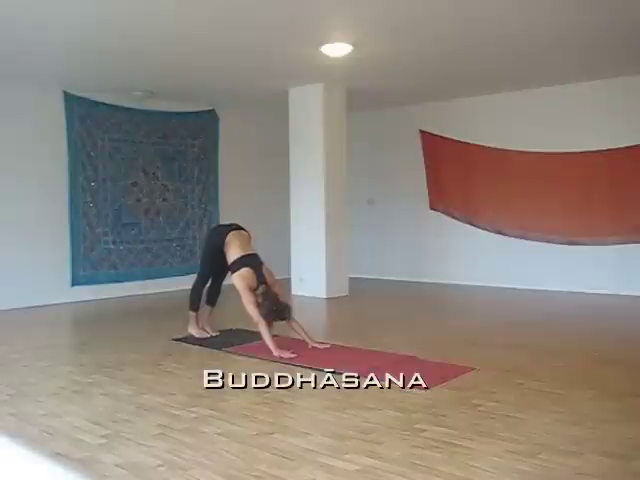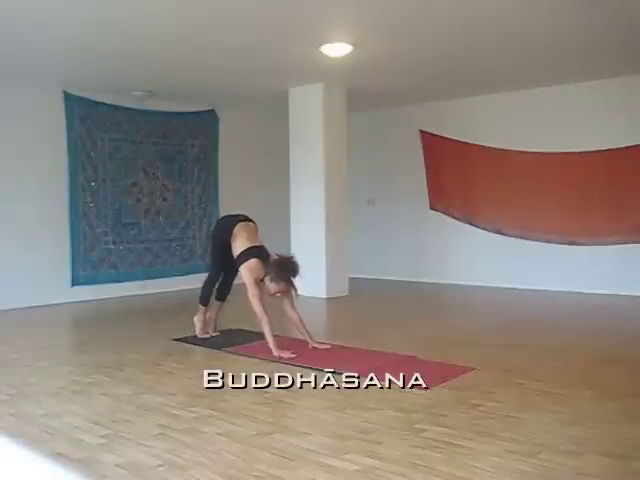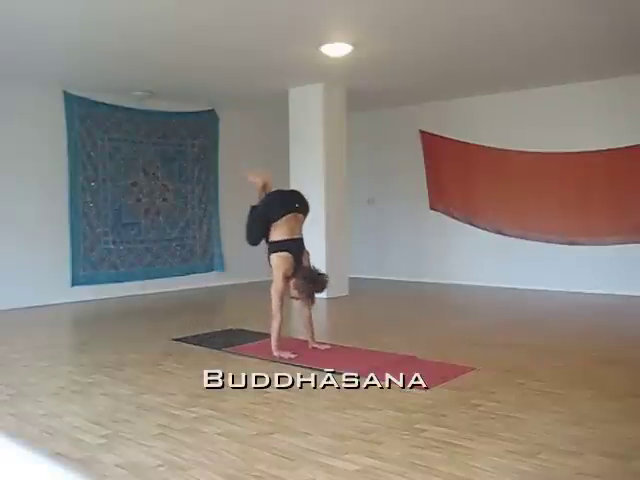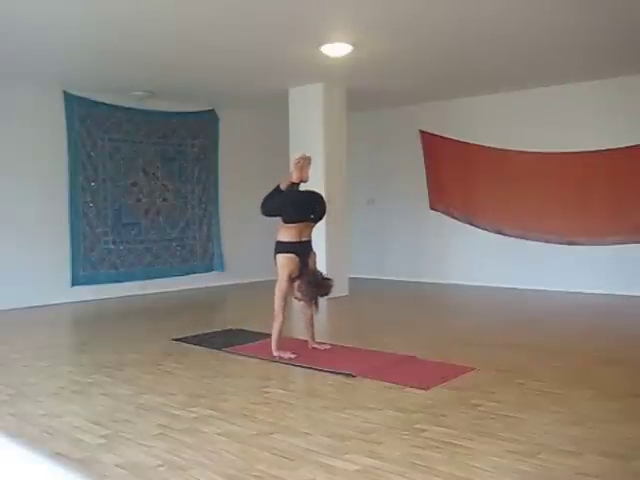
dt=1s
person 1, frame 1
left shoulder: (270, 283)
right shoulder: (244, 283)
left elbow: (288, 316)
right elbow: (259, 321)
left wrist: (310, 341)
right wrist: (275, 350)
right hip: (220, 237)
left knee: (218, 280)
right knee: (203, 279)
left ankle: (204, 320)
right ankle: (193, 324)
person 1, frame 2
left shoulder: (277, 273)
right shoulder: (251, 273)
left elbow: (291, 310)
right elbow: (262, 316)
left wrist: (311, 340)
right wrist: (275, 350)
right hip: (225, 229)
left knee: (229, 278)
right knee: (215, 275)
left ankle: (211, 316)
right ankle: (200, 316)
person 1, frame 3
left shoulder: (304, 270)
right shoulder: (282, 273)
left elbow: (307, 309)
right elbow: (276, 315)
left wrist: (312, 342)
right wrist: (275, 350)
right hip: (275, 206)
right knee: (253, 239)
right ankle: (263, 188)
person 1, frame 4
left shoulder: (309, 272)
right shoulder: (287, 275)
left elbow: (308, 308)
right elbow: (279, 315)
left wrist: (312, 341)
right wrist: (275, 350)
right hip: (294, 209)
